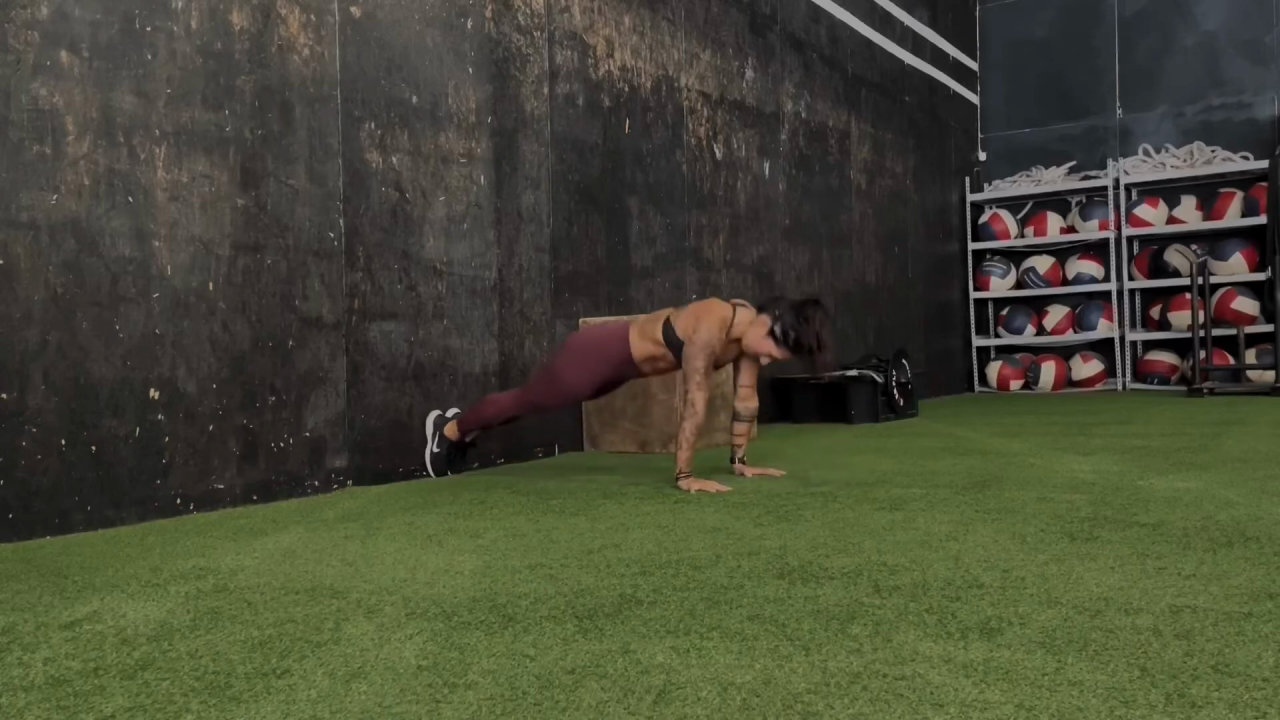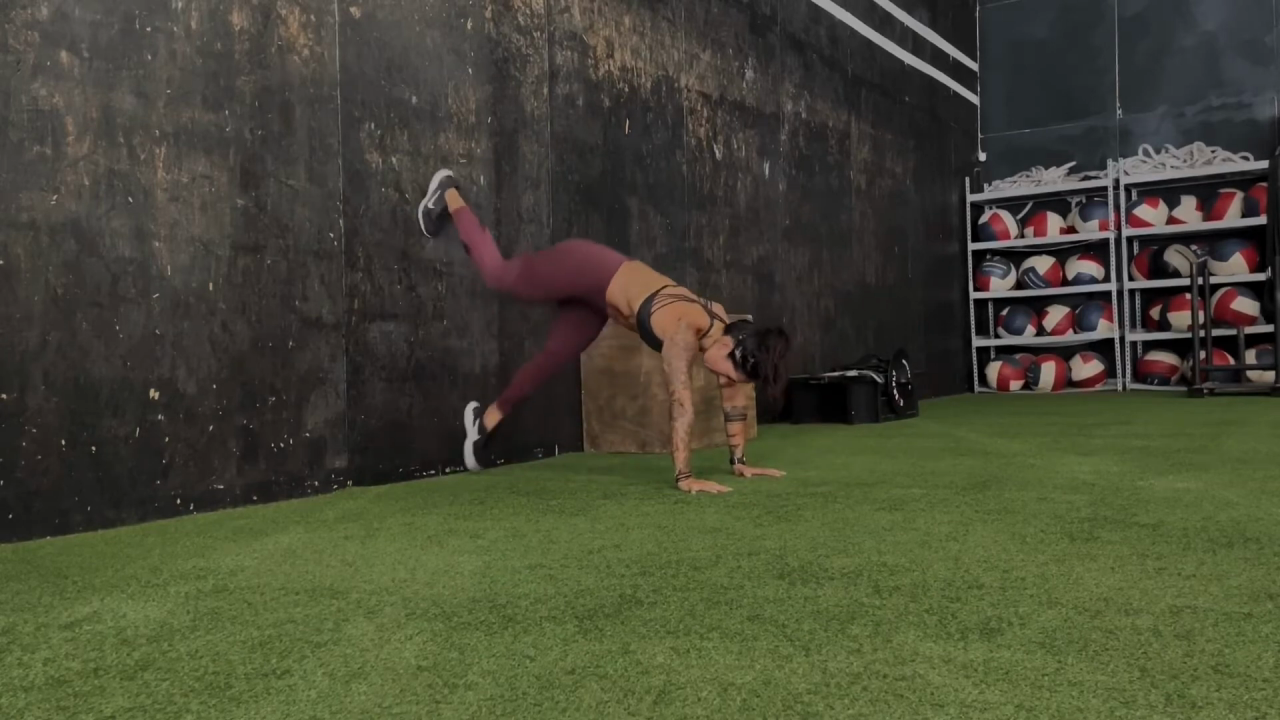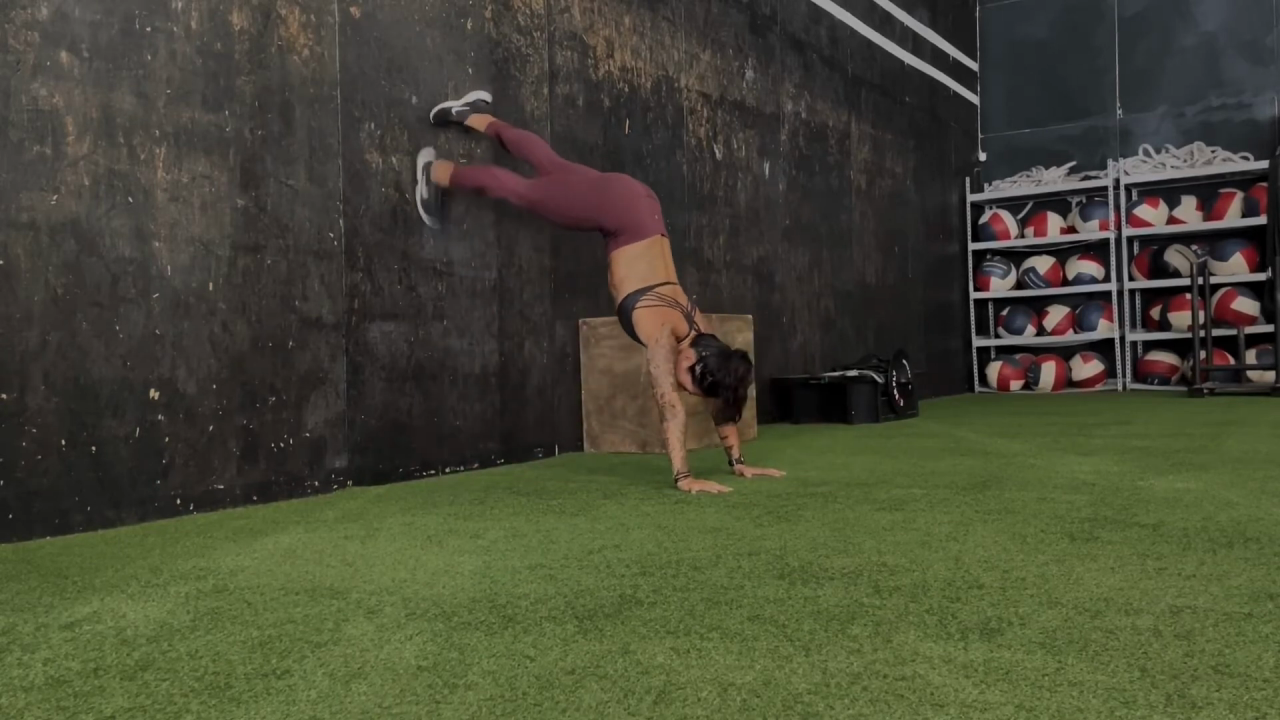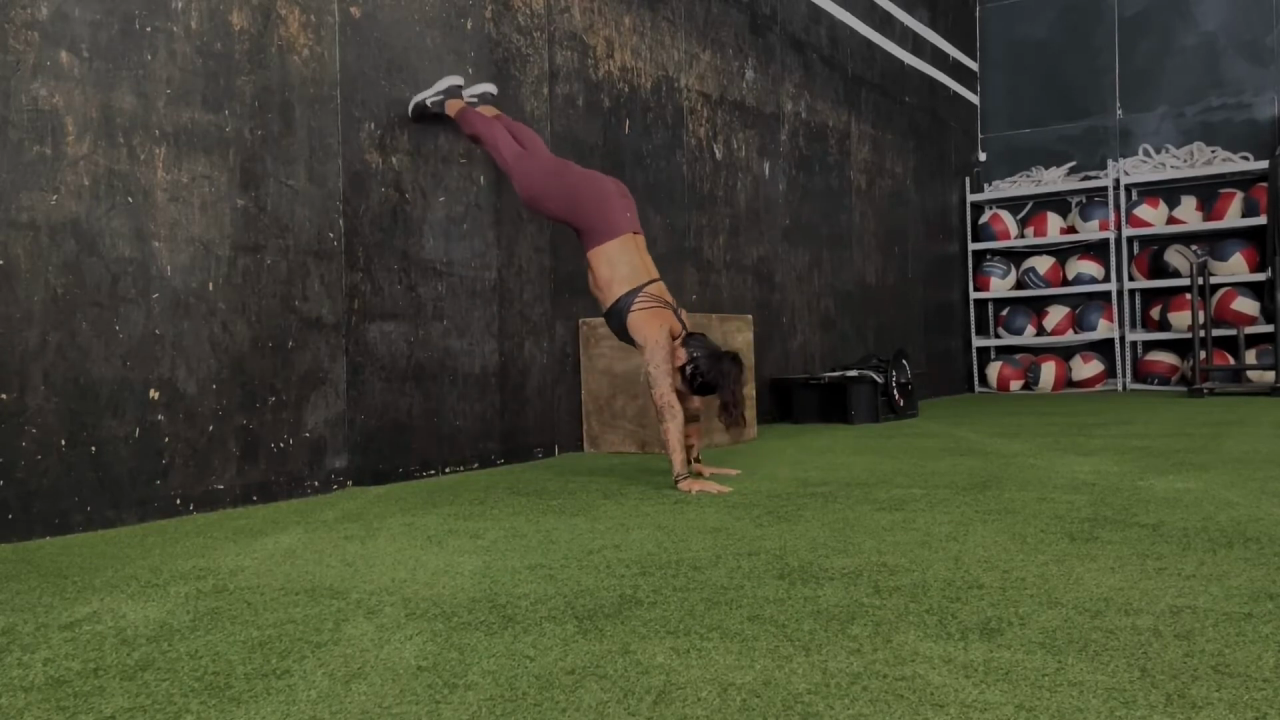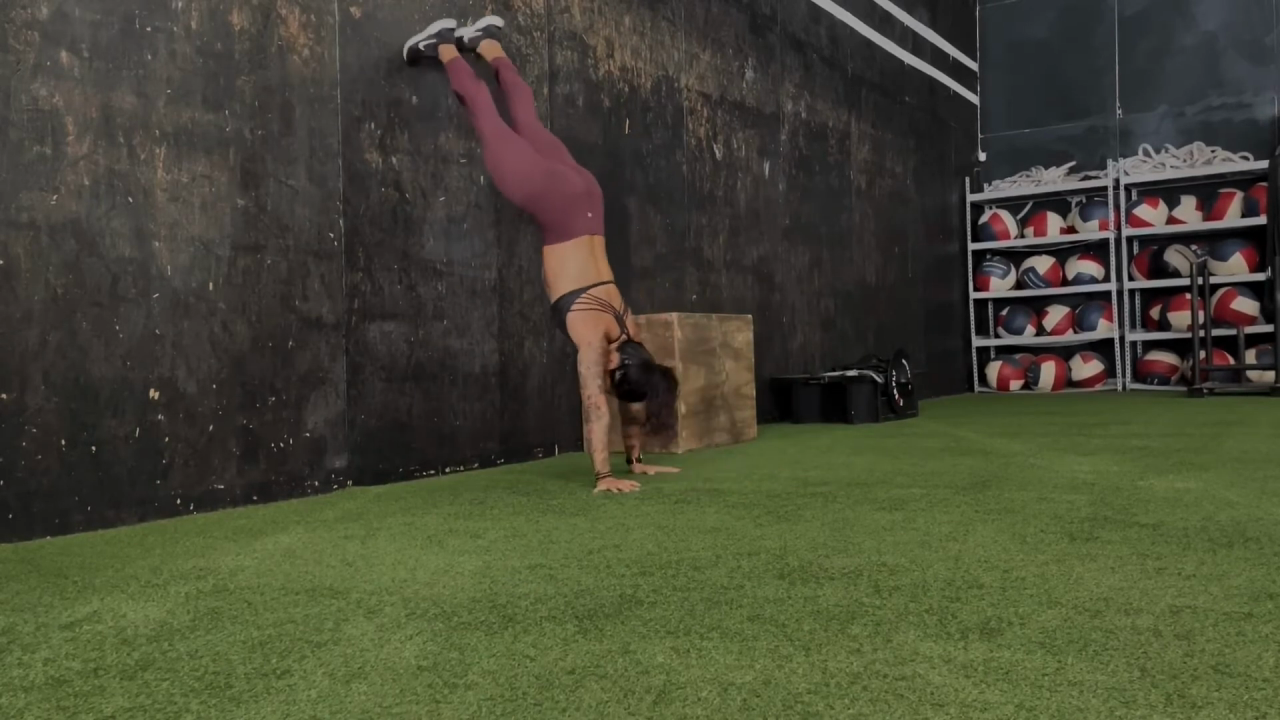
dt=1s
person 1, frame 1
left shoulder: (750, 330)
right shoulder: (713, 329)
left elbow: (746, 398)
right elbow: (694, 403)
left wrist: (739, 460)
right wrist: (684, 475)
left hip: (625, 358)
right hip: (601, 352)
left knee: (530, 400)
right knee: (522, 401)
left ankle: (462, 432)
right ankle: (448, 429)
person 1, frame 2
left shoulder: (726, 331)
right shoulder: (686, 331)
left elbow: (734, 398)
right elbow: (681, 404)
left wrist: (740, 461)
right wrist: (685, 477)
left hip: (604, 288)
right hip: (584, 270)
left knee: (552, 359)
right knee: (498, 273)
left ankle: (486, 420)
right ankle: (450, 195)
person 1, frame 3
left shoulder: (700, 331)
right shoulder: (663, 332)
left elbow: (721, 402)
right elbow: (670, 406)
left wrist: (738, 462)
right wrist: (684, 477)
left hip: (637, 204)
right hip: (619, 205)
left knee: (553, 167)
right knee: (523, 191)
left ankle: (477, 116)
right ankle: (438, 173)
person 1, frame 4
left shoulder: (679, 327)
right shoulder: (656, 331)
left elbow: (688, 403)
right elbow: (668, 407)
left wrist: (696, 462)
right wrist: (683, 477)
left hip: (612, 201)
right hip: (595, 208)
left knee: (543, 161)
right knee: (520, 161)
left ankle: (485, 106)
right ankle: (451, 102)
person 1, frame 5
left shoulder: (628, 333)
right shoulder: (594, 333)
left elbow: (634, 402)
right elbow: (595, 406)
left wrist: (635, 461)
right wrist: (605, 477)
left hip: (581, 193)
right hip: (561, 204)
left knee: (528, 126)
right knee: (492, 125)
left ankle: (487, 42)
right ankle: (445, 47)
